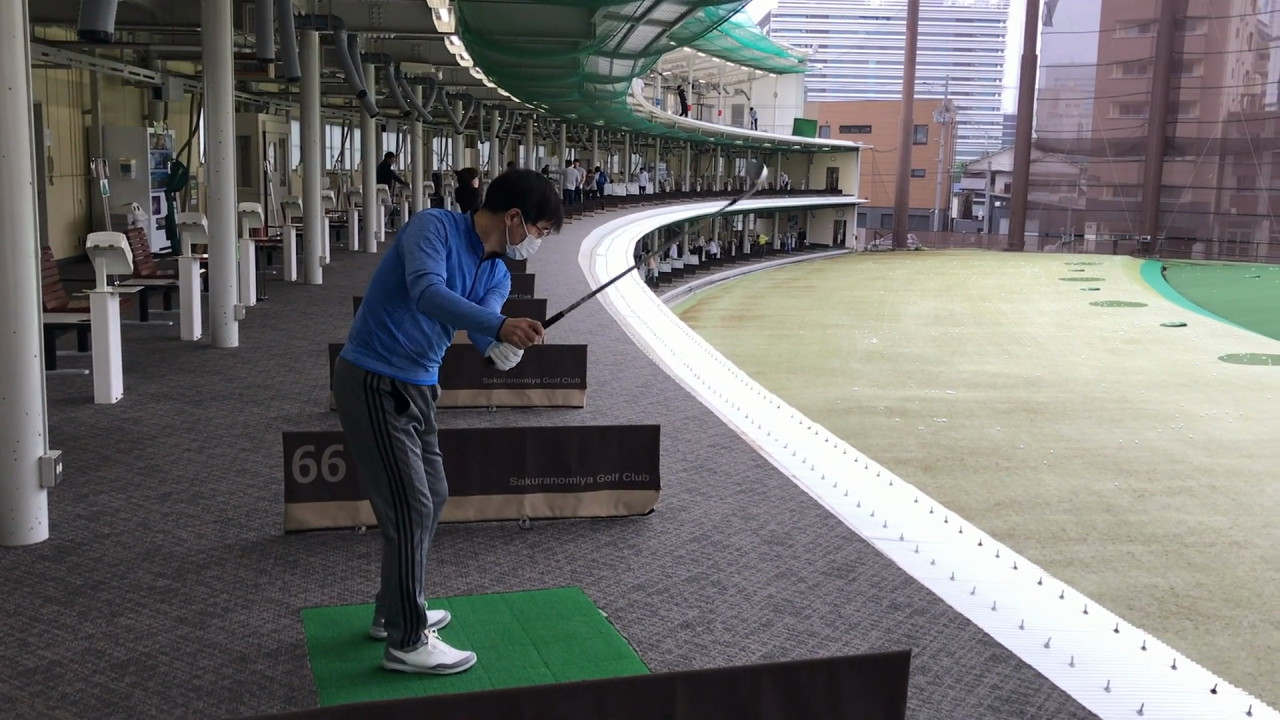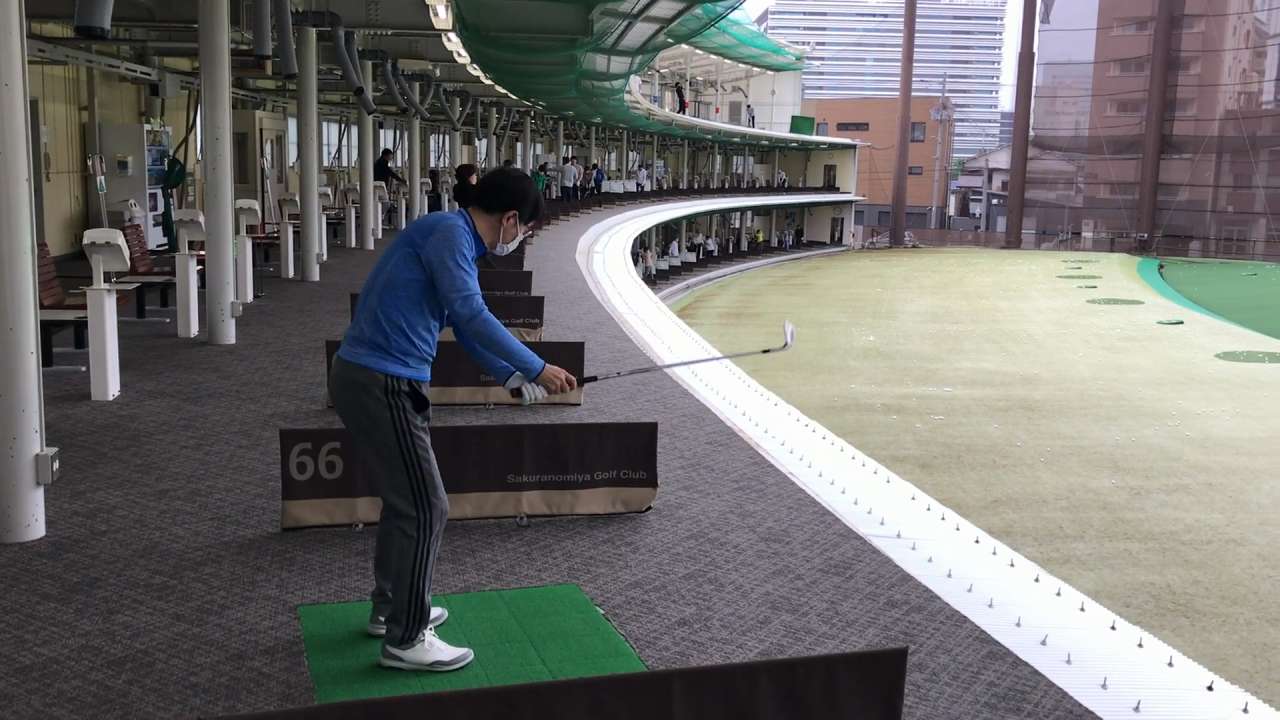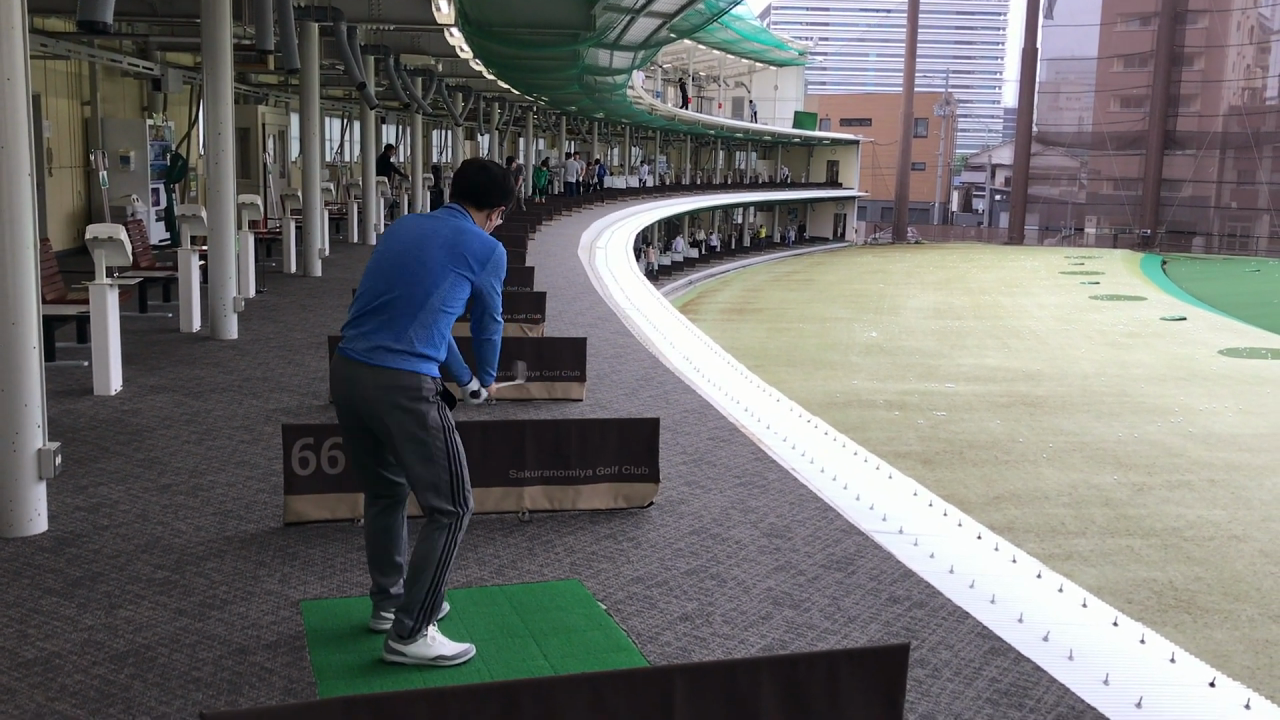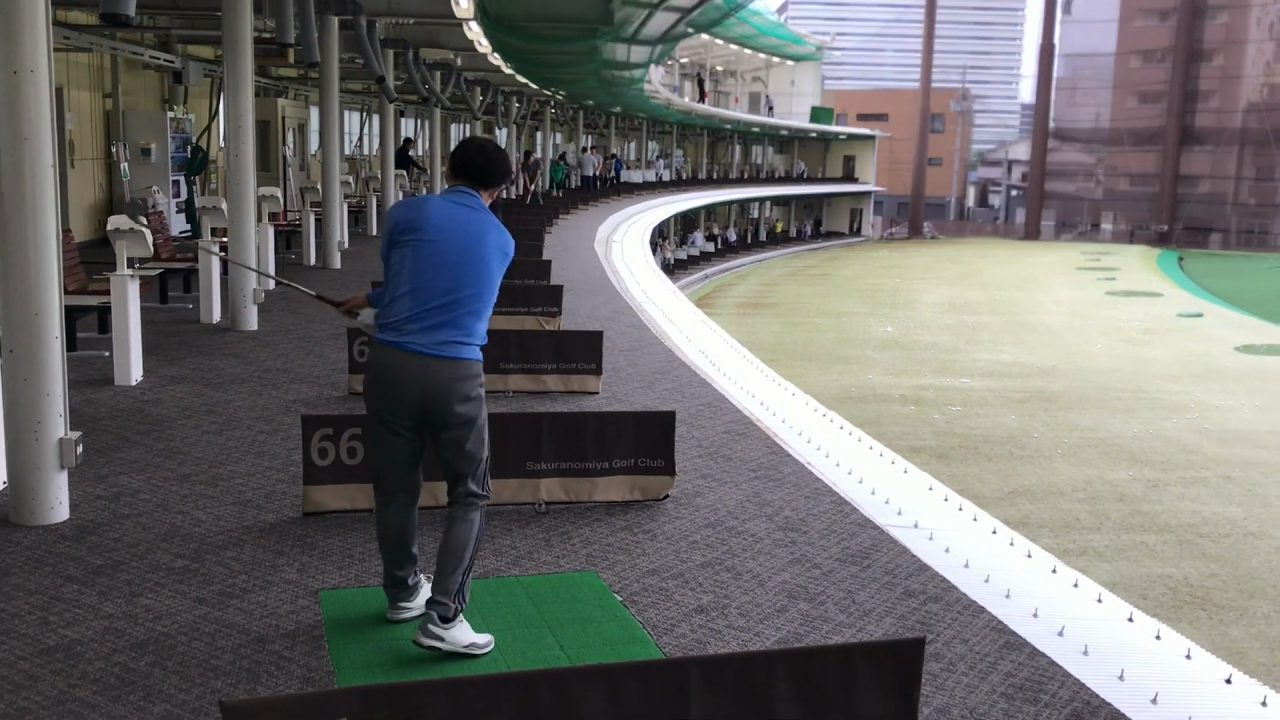
dt=0.3s
person 1, frame 1
left shoulder: (496, 274)
right shoulder: (433, 226)
left elbow: (482, 331)
right elbow: (427, 293)
left wrist: (505, 346)
right wrist: (502, 328)
left hip: (414, 386)
right hip: (373, 382)
left knee: (429, 498)
right knee: (411, 508)
left ankle: (395, 611)
right ankle: (406, 641)
person 1, frame 2
left shoulder: (465, 251)
right shoulder: (446, 229)
left elbow: (471, 333)
right elbow: (470, 315)
left wrist: (515, 378)
right wrist: (535, 367)
left hip: (382, 380)
right hip: (378, 383)
left knee: (406, 498)
right knee: (425, 507)
left ankle: (390, 608)
right ankle: (404, 638)
person 1, frame 3
left shoulder: (401, 227)
right shoulder: (489, 252)
right elbow: (488, 328)
left wrist: (460, 376)
right wrist: (484, 379)
left hip: (348, 372)
right hip: (404, 386)
left knee: (384, 492)
right knee: (449, 508)
left ankle: (388, 601)
right ankle: (408, 633)
person 1, frame 4
left shoulder: (407, 212)
right shoulder: (502, 241)
left hip: (391, 363)
right hip: (457, 373)
left knee: (395, 488)
right knee: (469, 494)
left ankle: (403, 591)
right ankle: (443, 615)
